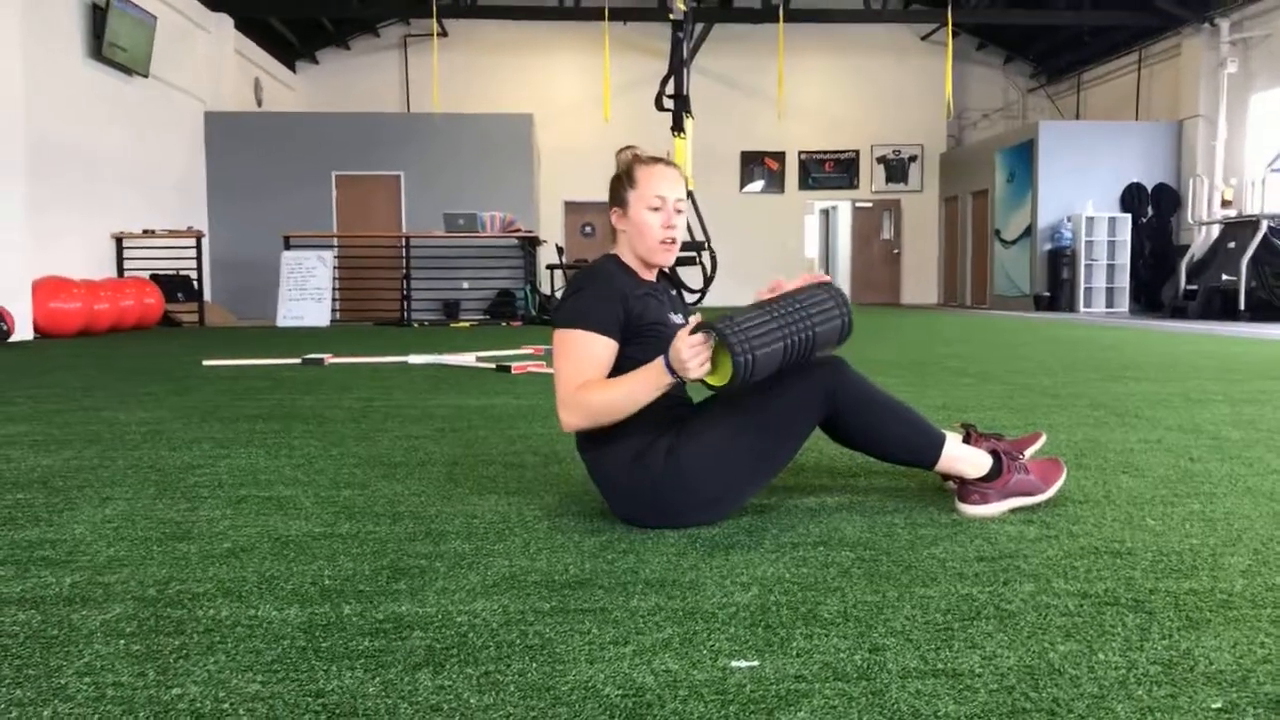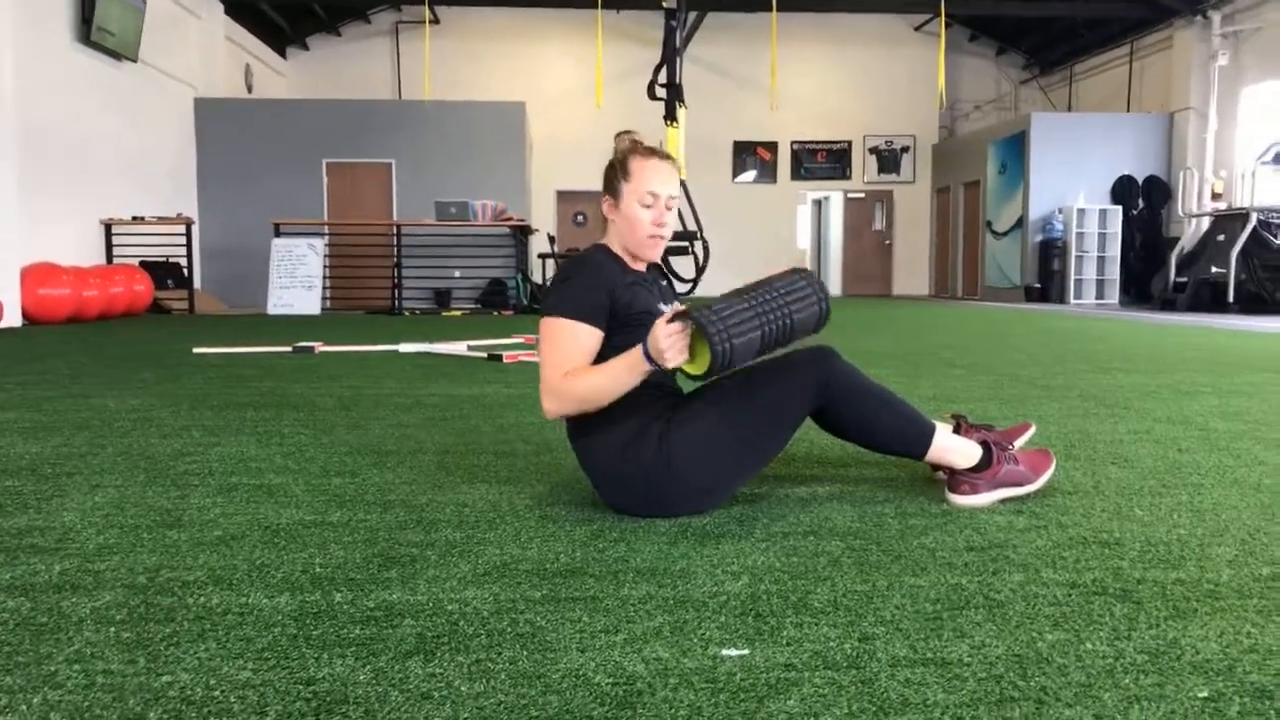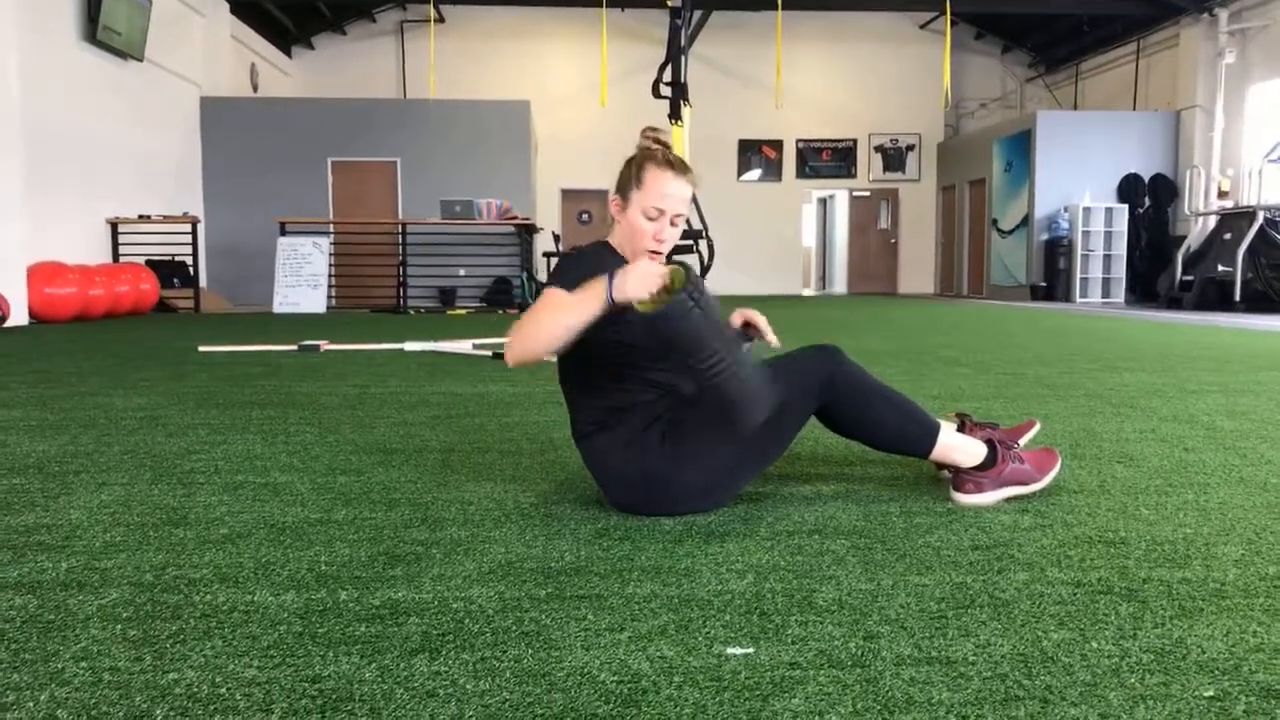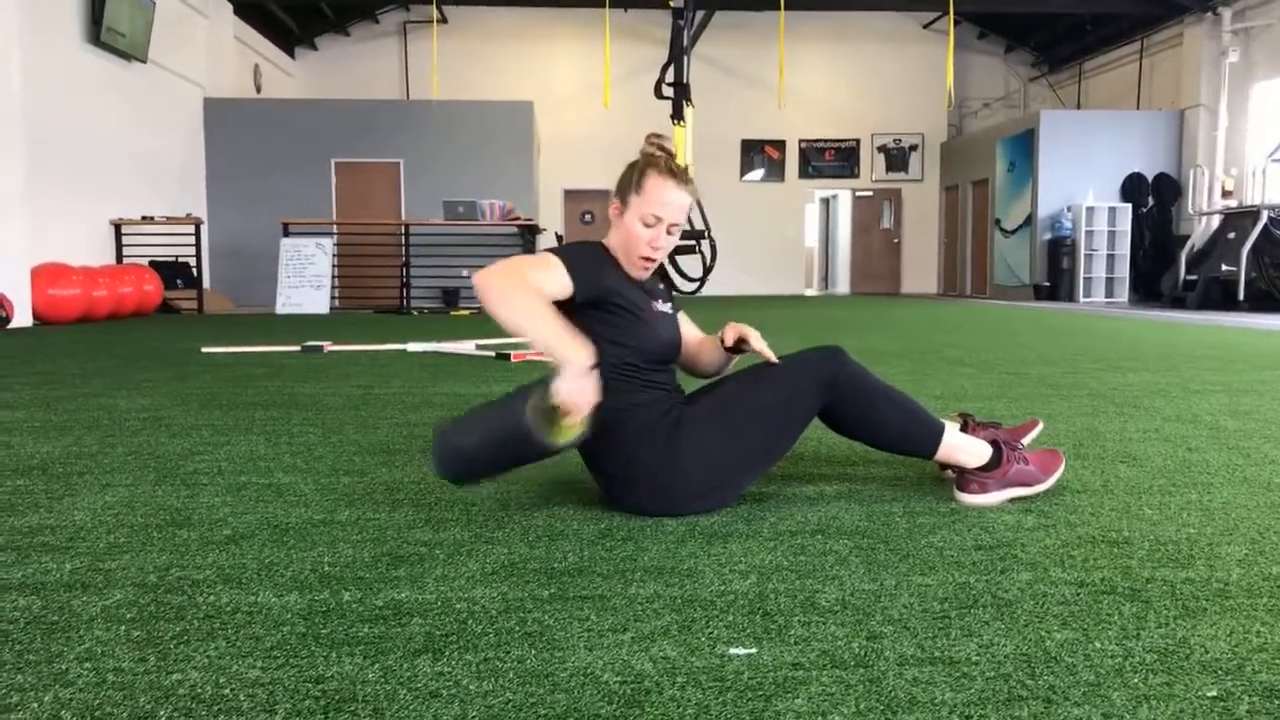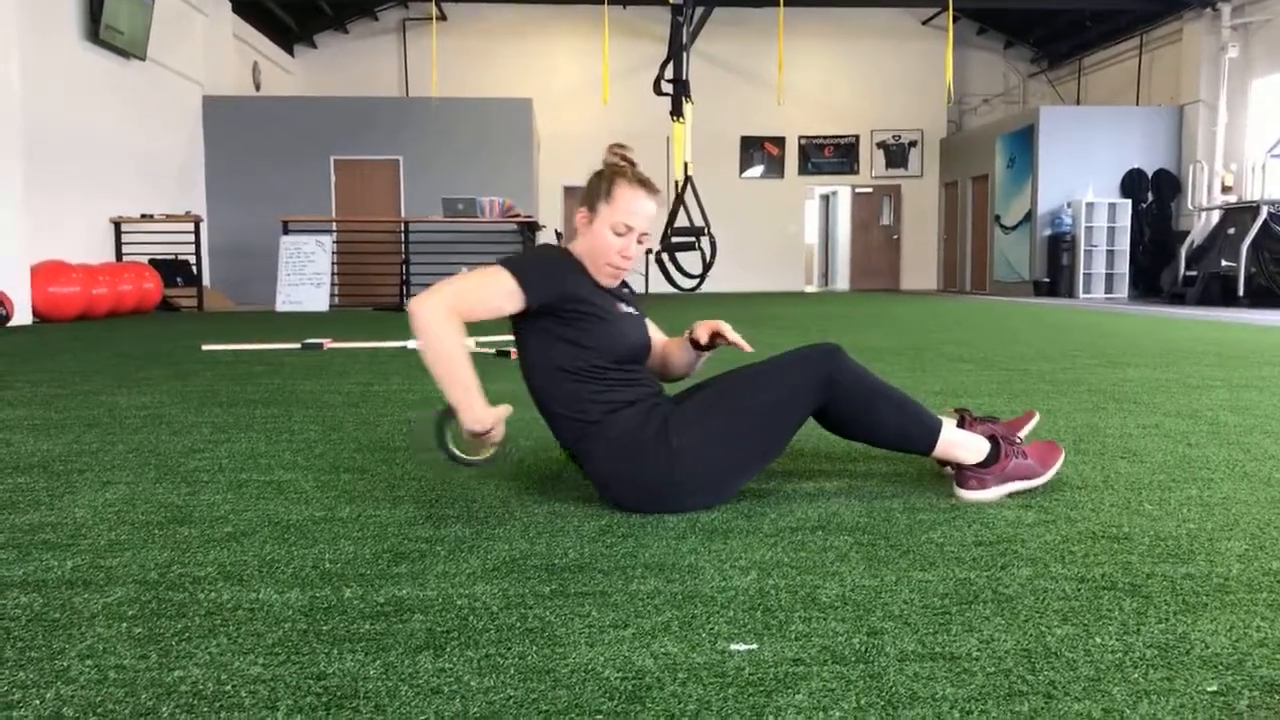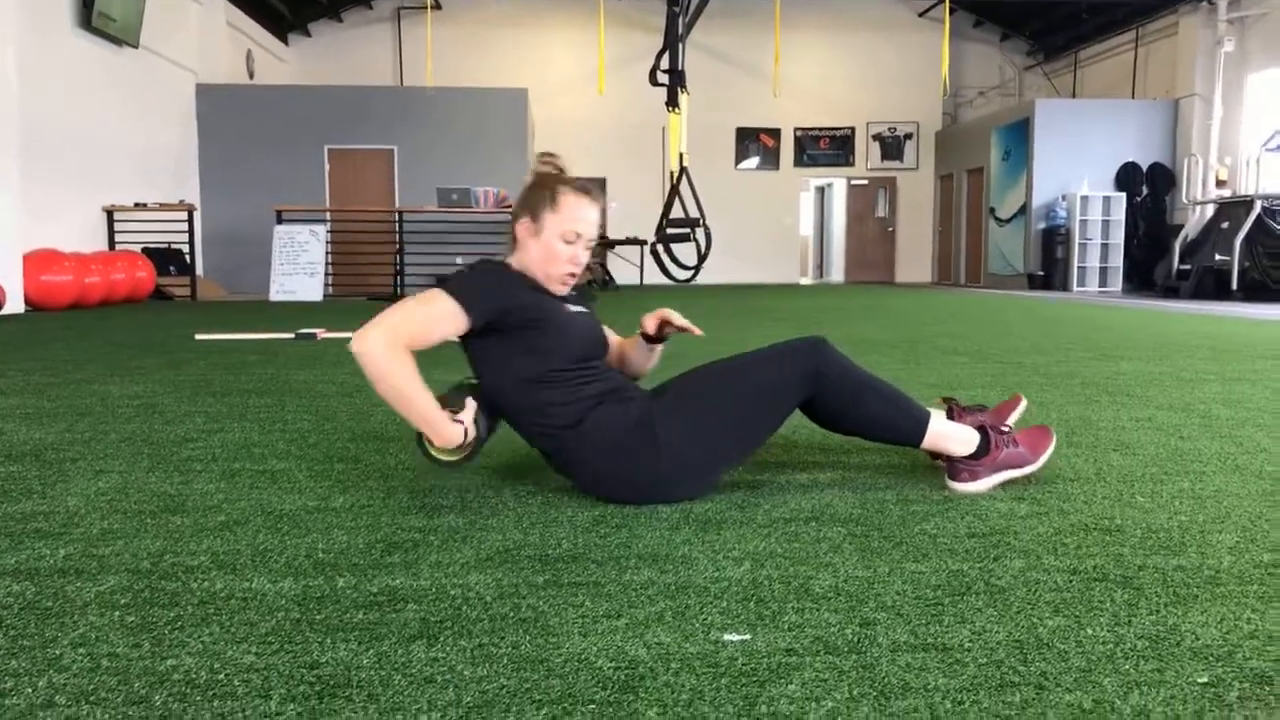
dt=0.3s
person 1, frame 1
left shoulder: (656, 287)
right shoulder: (599, 289)
left elbow: (715, 360)
right elbow: (574, 410)
right wrist: (669, 368)
left hip: (674, 452)
right hip: (655, 481)
left knee: (819, 379)
right knee: (826, 380)
left ankle: (966, 449)
right ankle: (983, 474)
person 1, frame 2
left shoulder: (648, 277)
right shoulder: (588, 277)
right elbow: (556, 397)
right wrist: (648, 357)
left hip: (664, 441)
right hip: (644, 469)
left knee: (810, 371)
right knee: (818, 370)
left ankle: (955, 440)
right ankle: (972, 462)
person 1, frame 3
left shoulder: (657, 276)
right shoulder: (590, 267)
right elbow: (519, 347)
left wrist: (734, 330)
right wrist: (609, 290)
left hip: (671, 440)
right hip: (648, 469)
left knee: (814, 368)
right knee: (822, 370)
left ankle: (961, 439)
right ankle: (978, 462)
person 1, frame 4
left shoulder: (649, 284)
right shoulder: (585, 266)
left elbow: (700, 362)
right elbow: (493, 282)
left wrist: (727, 342)
right wrist: (574, 358)
left hip: (668, 443)
right hip: (650, 470)
left knee: (821, 373)
right knee: (827, 370)
left ankle: (964, 440)
right ankle: (983, 464)
person 1, frame 5
left shoulder: (609, 291)
right shoulder: (550, 272)
left elbow: (664, 364)
right elbow: (431, 307)
left wrist: (697, 340)
right wrist: (477, 416)
left hip: (657, 442)
right hip: (649, 464)
left knee: (817, 369)
right knee: (824, 368)
left ankle: (962, 435)
right ankle: (978, 460)
person 1, frame 6
left shoulder: (553, 297)
right shoulder: (492, 286)
right elbow: (374, 340)
left wrist: (649, 334)
right wrist: (442, 427)
left hip: (634, 433)
right hip: (632, 455)
left knee: (801, 364)
right knee: (810, 362)
left ankle: (951, 427)
right ankle: (970, 449)
